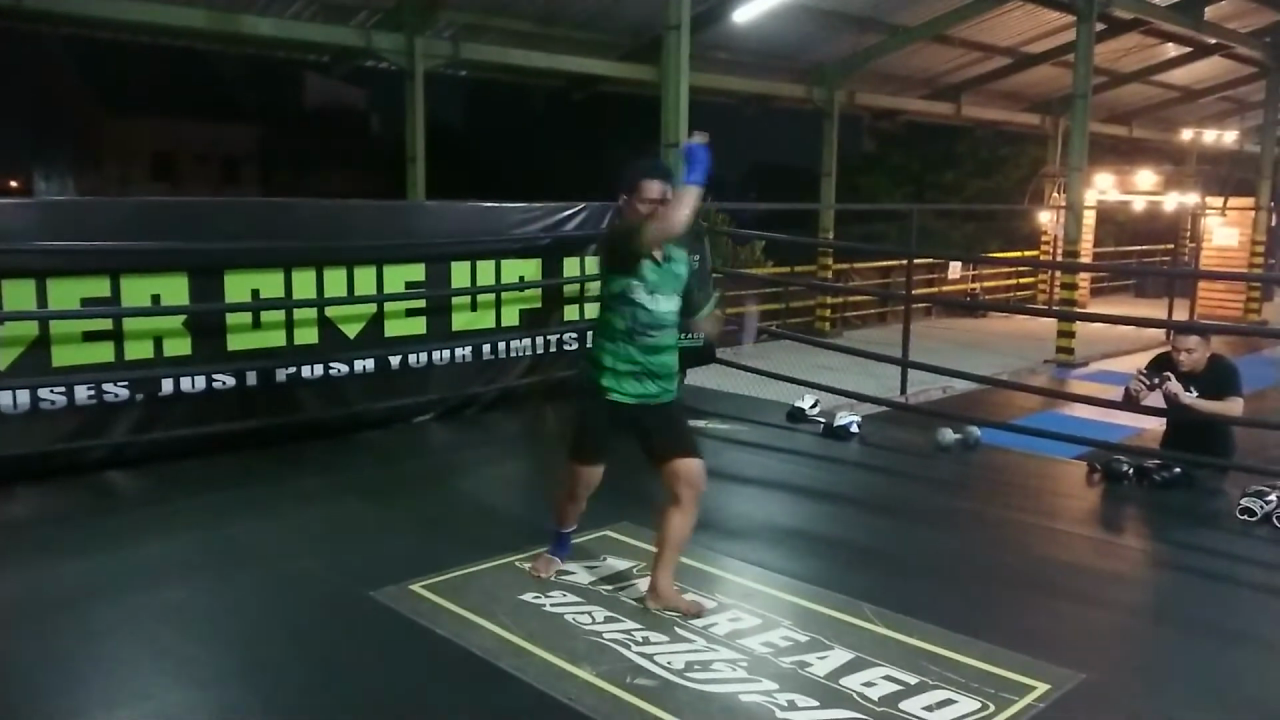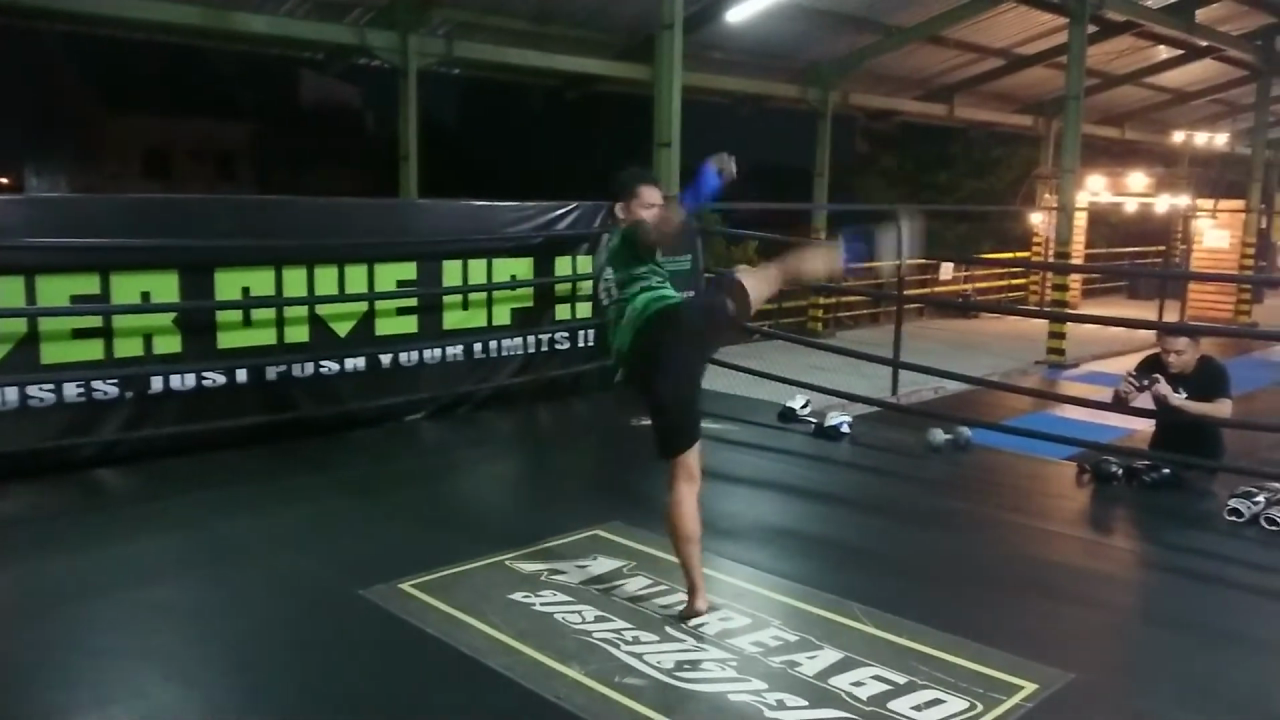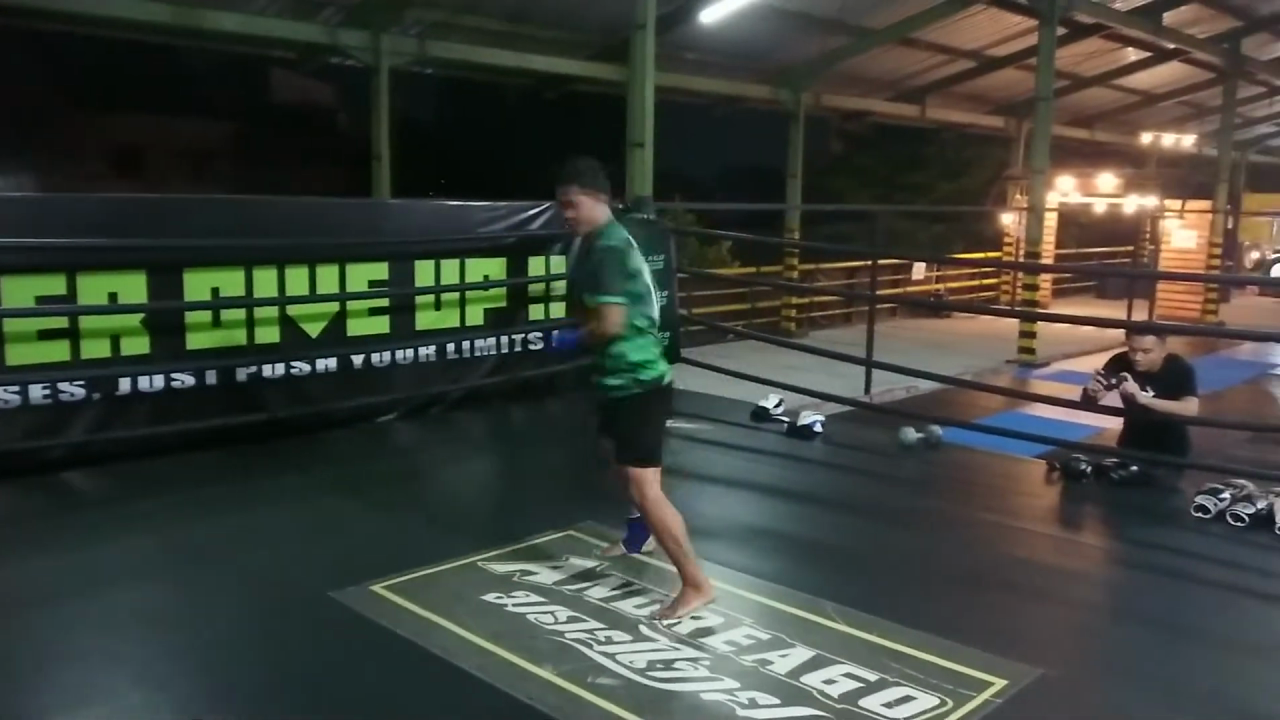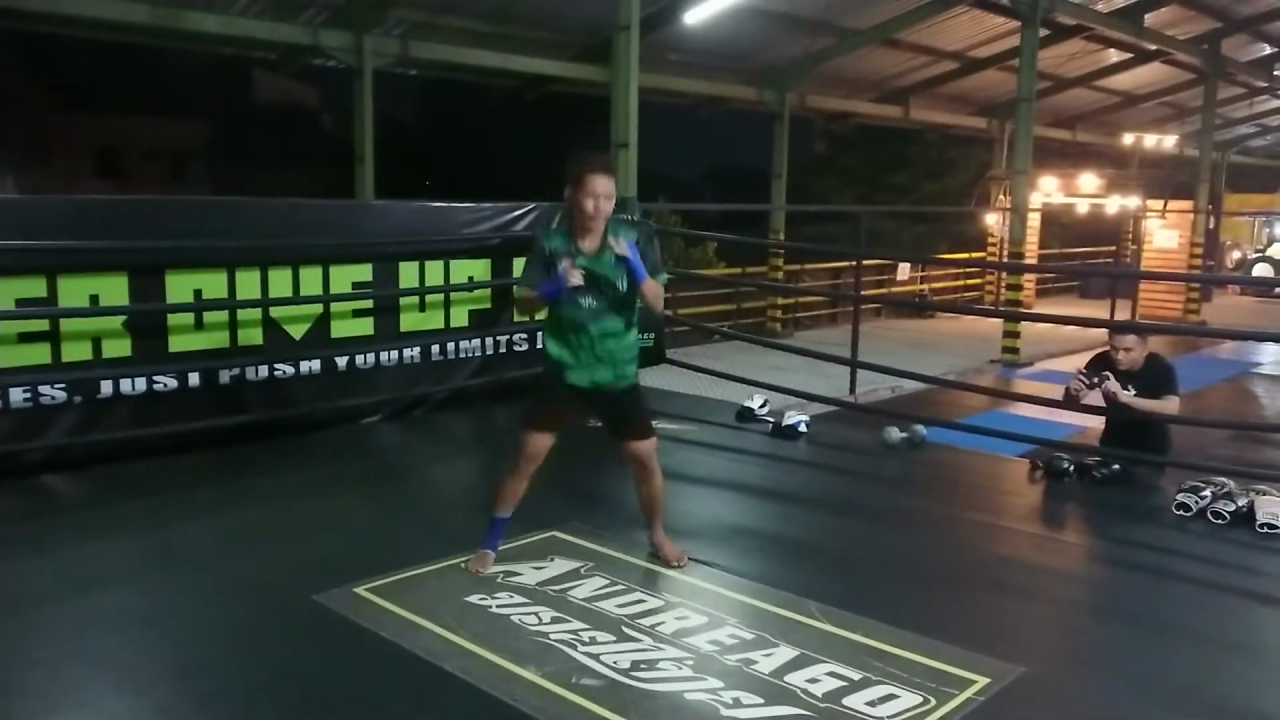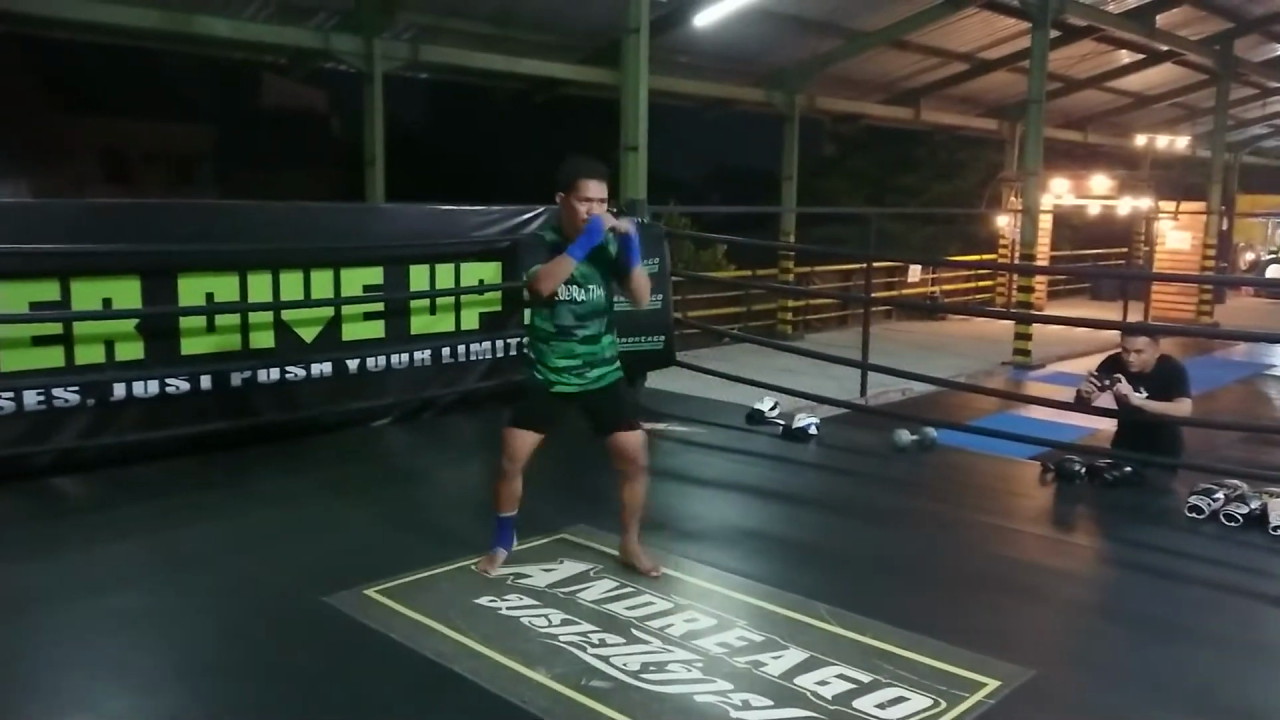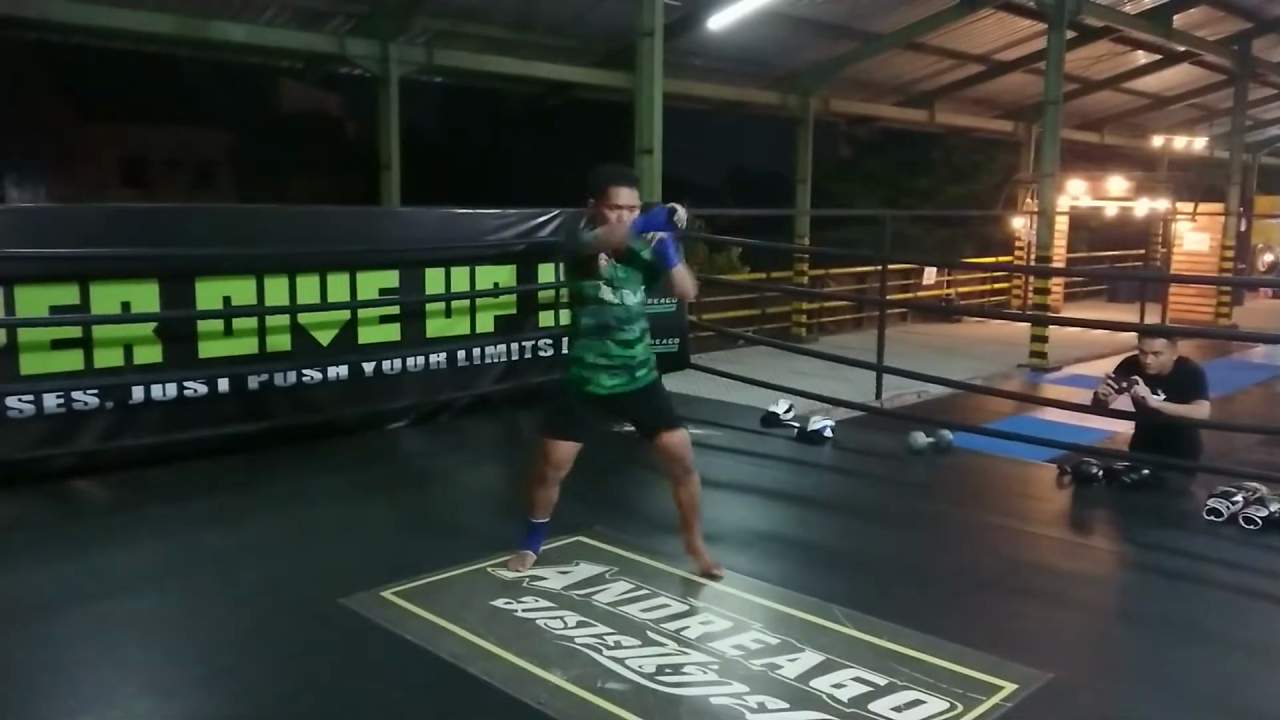
dt=0.4s
person 1, frame 1
left shoulder: (679, 260)
right shoulder: (618, 241)
left elbow: (700, 320)
right elbow: (661, 230)
right wrist: (695, 175)
left hip: (659, 395)
right hip: (608, 390)
left knee: (690, 485)
right knee: (583, 483)
left ankle: (662, 586)
right ankle: (559, 547)
person 1, frame 2
left shoulder: (611, 263)
right shoulder: (624, 238)
right elbow: (659, 231)
right wrist: (700, 191)
left hip: (646, 363)
right hip: (673, 328)
left knee: (684, 479)
right knee: (774, 272)
left ankle: (696, 593)
right ankle: (847, 255)
person 1, frame 3
left shoulder: (602, 249)
right shoulder: (617, 240)
left elbow: (610, 324)
left wrist: (571, 337)
right wrist: (588, 327)
left hip: (632, 382)
right hip: (631, 377)
left knee: (645, 485)
right knee: (624, 457)
left ankle: (695, 582)
right ankle: (642, 531)
person 1, frame 4
left shoulder: (633, 240)
right shoulder: (549, 246)
left elbow: (656, 303)
right elbow: (524, 302)
left wrist: (633, 266)
right wrist: (554, 286)
left hip: (616, 375)
right hip: (565, 373)
left knee: (646, 459)
right knee: (527, 459)
left ankle: (658, 536)
right ankle: (493, 539)
person 1, frame 5
left shoulder: (610, 242)
right shoulder: (542, 242)
left elbow: (640, 298)
right elbow: (542, 286)
left wrist: (631, 247)
right wrist: (584, 242)
left hip: (602, 376)
right hip: (549, 378)
left knee: (634, 459)
right knee: (512, 459)
left ankle: (630, 543)
right ankle: (502, 541)
person 1, frame 6
left shoulder: (648, 246)
right shoulder: (579, 243)
left elbow: (688, 293)
right elbow: (603, 241)
left wrist: (668, 252)
right wrist: (653, 218)
left hip: (639, 379)
right hip: (586, 381)
left knee: (682, 459)
right knee: (550, 467)
left ankle: (695, 545)
right ankle: (532, 542)
